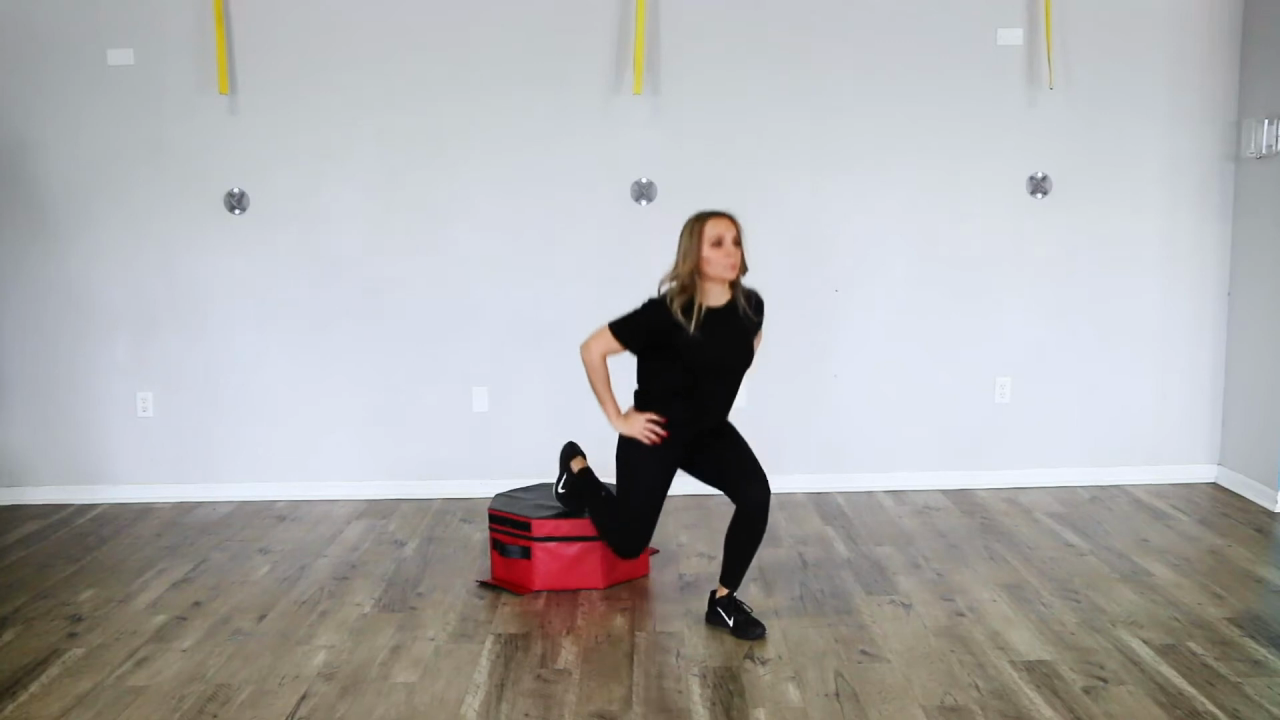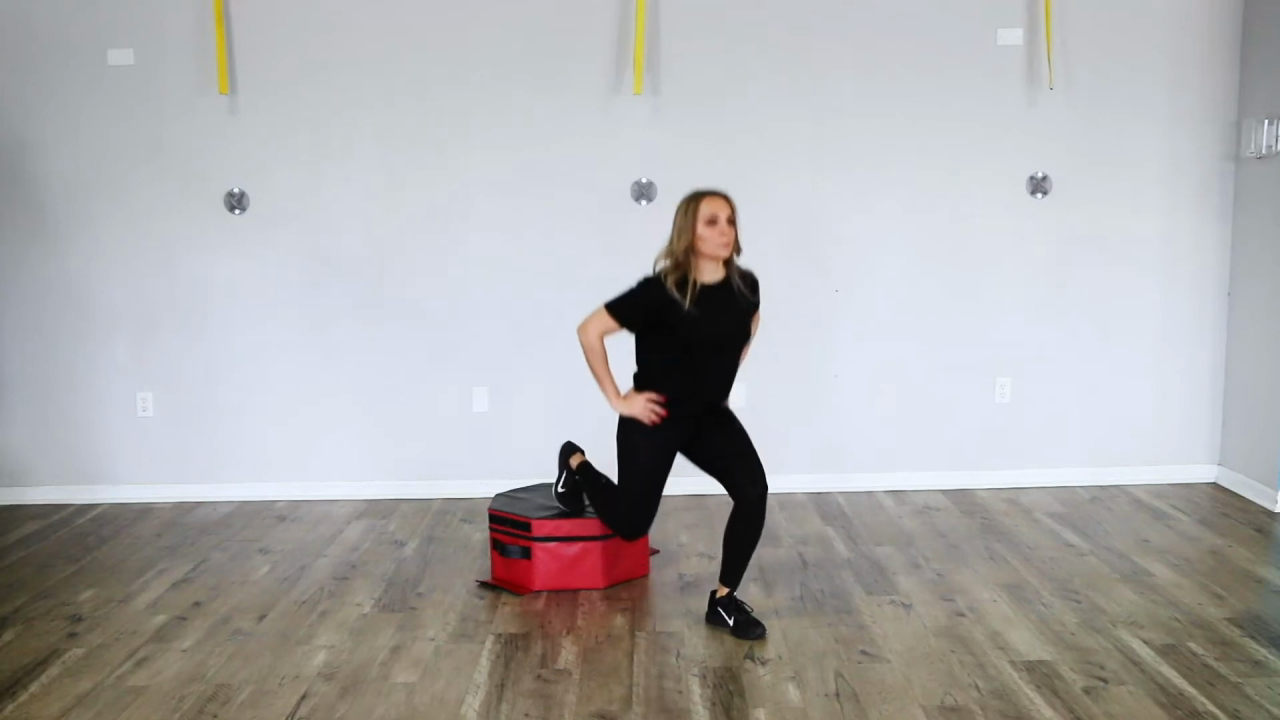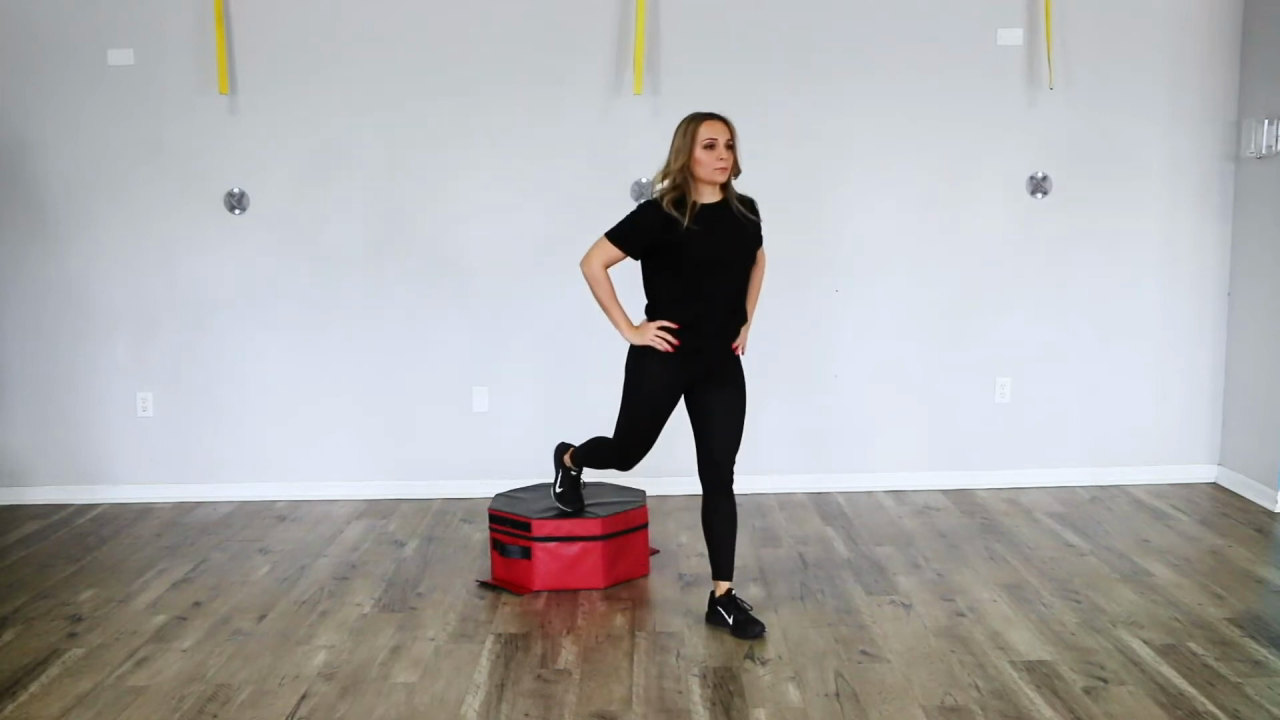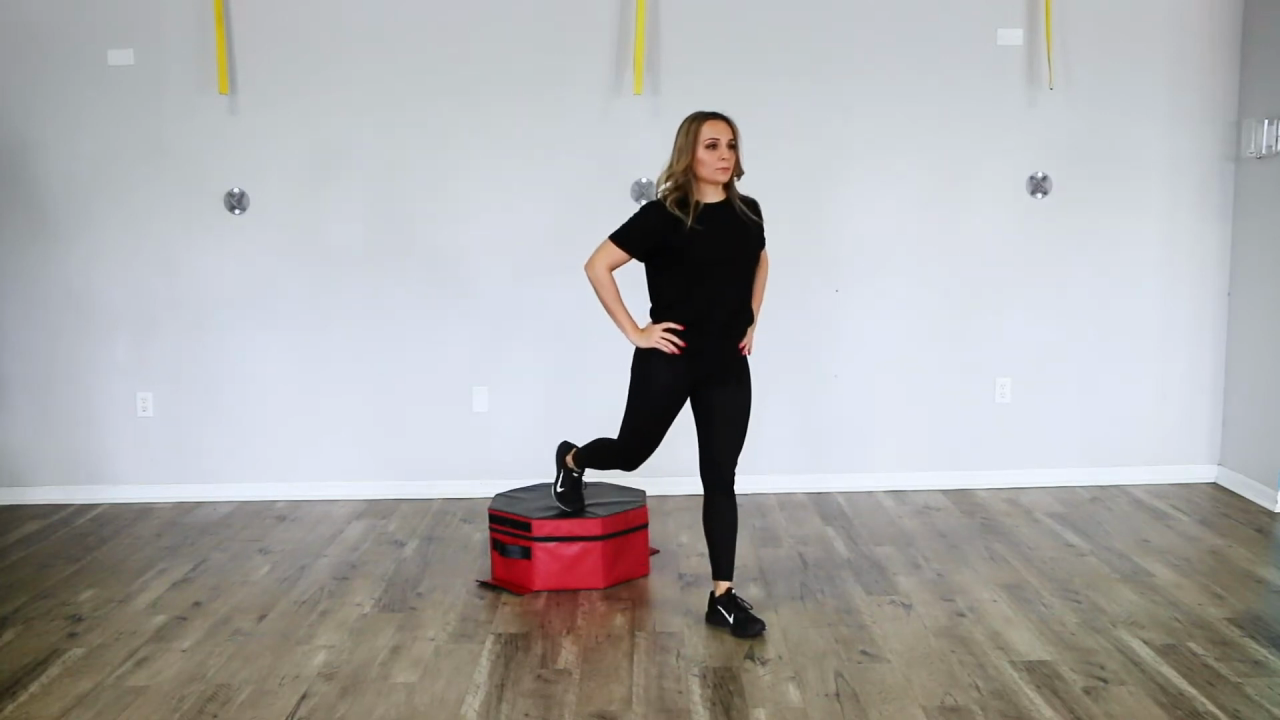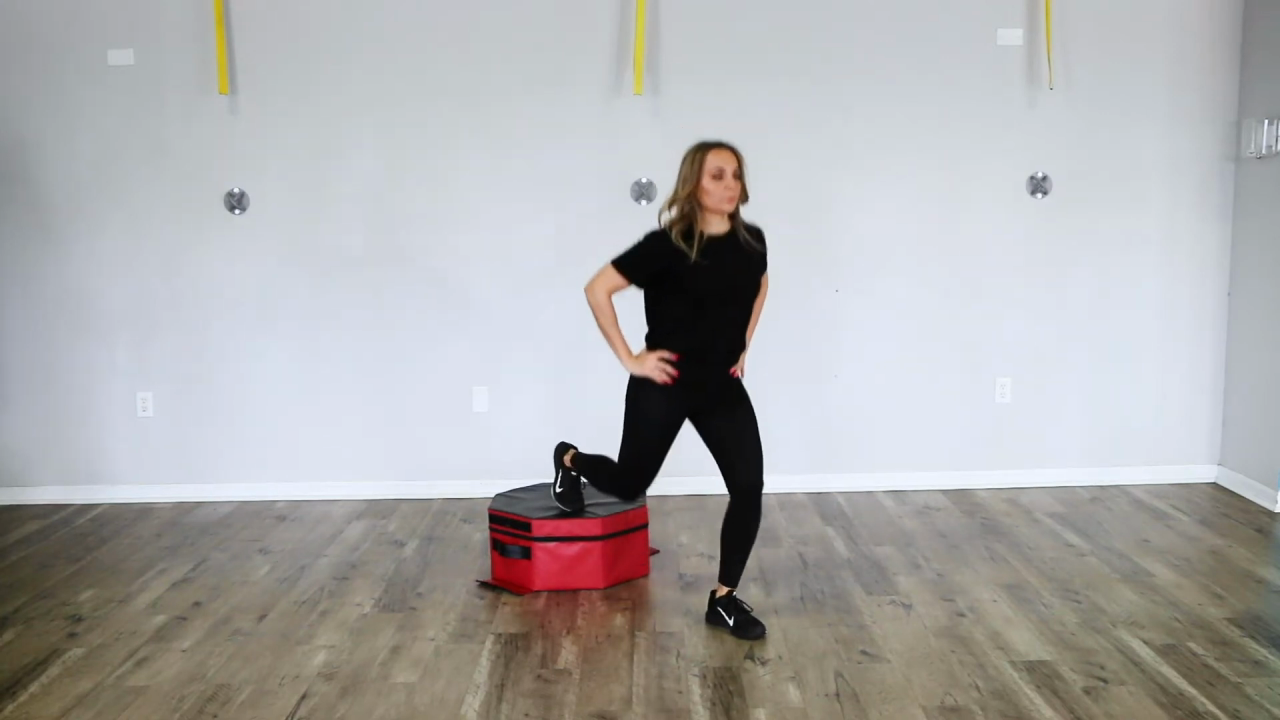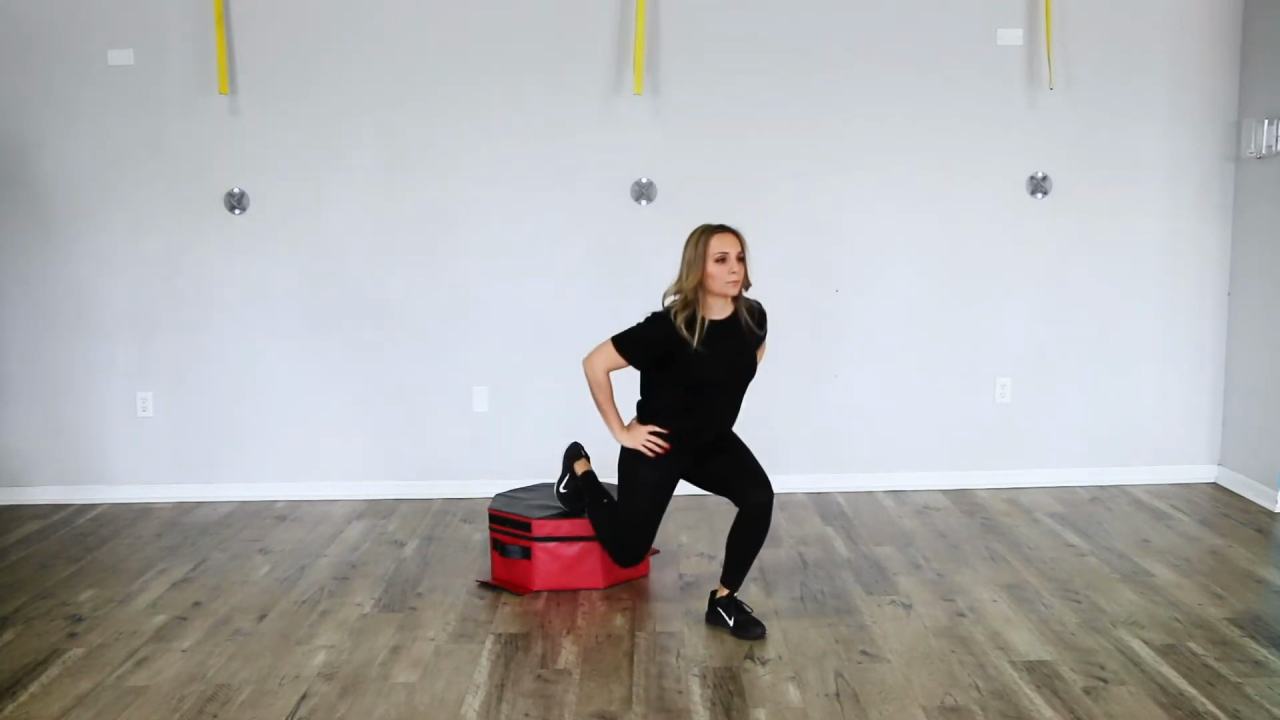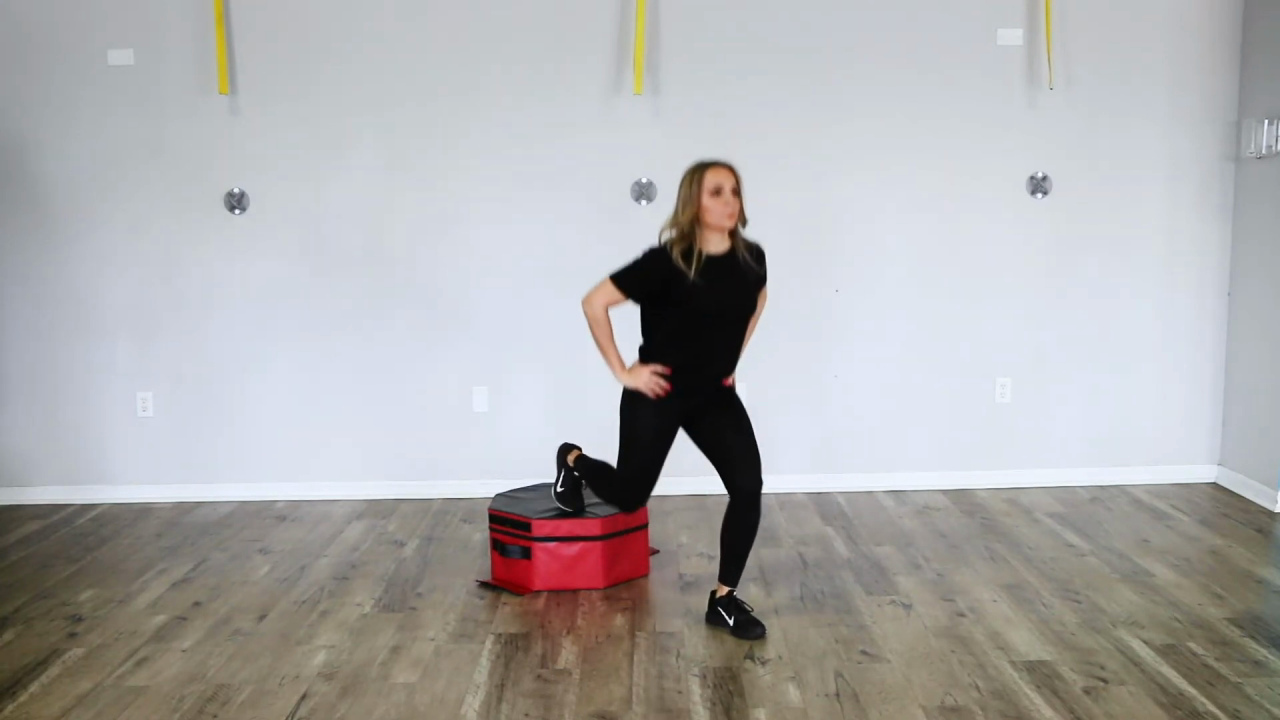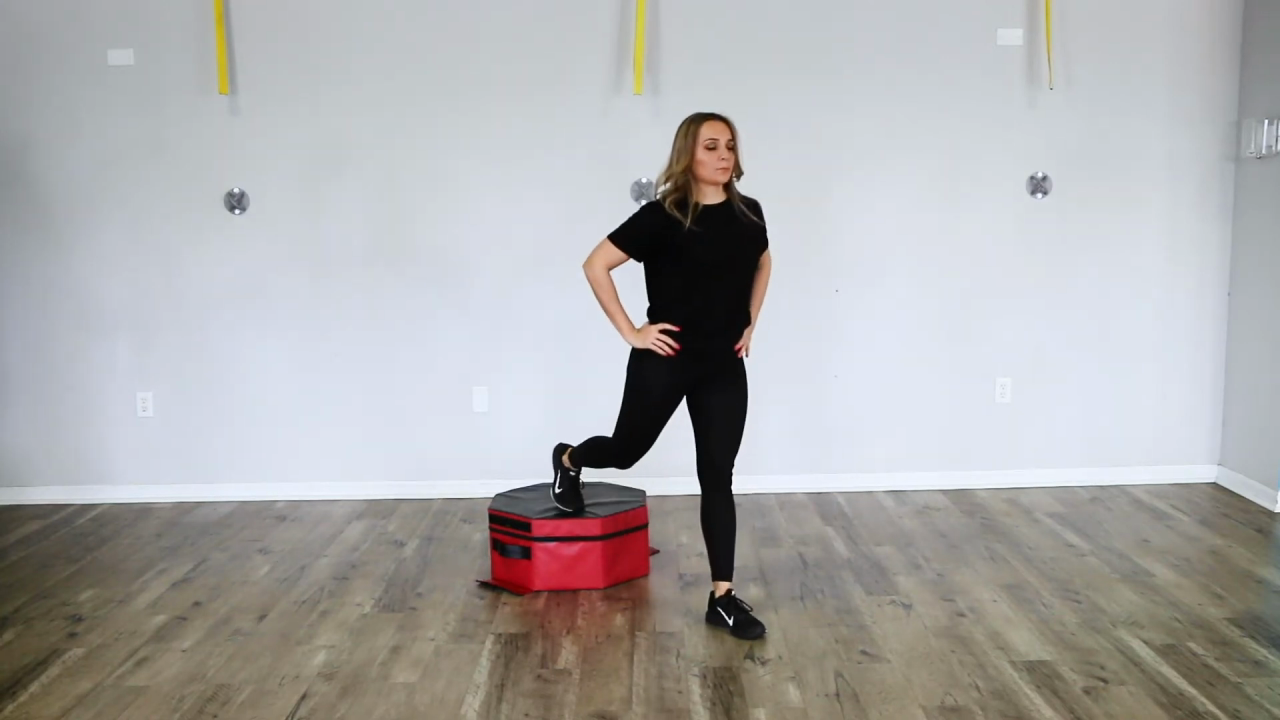
dt=0.4s
person 1, frame 1
left shoulder: (750, 305)
right shoulder: (666, 313)
right elbow: (593, 350)
right wrist: (617, 418)
left hip: (710, 433)
right hip: (655, 437)
left knee: (756, 496)
right knee: (628, 542)
left ankle: (724, 600)
right ankle: (576, 468)
person 1, frame 2
left shoulder: (745, 287)
right shoulder: (661, 291)
right elbow: (590, 330)
left wrist: (718, 378)
right wrist: (617, 398)
left hip: (710, 415)
right hip: (655, 419)
left knee: (753, 491)
right knee: (630, 524)
left ankle: (724, 599)
right ankle: (575, 463)
person 1, frame 3
left shoulder: (745, 212)
right shoulder: (660, 214)
right elbow: (593, 263)
left wrist: (745, 322)
right wrist: (628, 330)
left hip: (721, 362)
right hip: (663, 358)
left knee: (719, 477)
right knee: (627, 452)
left ankle: (723, 597)
right ankle: (568, 461)
person 1, frame 4
left shoulder: (747, 212)
right shoulder: (664, 215)
right elbow: (597, 266)
left wrist: (752, 322)
right wrist: (634, 332)
left hip: (727, 364)
right hip: (669, 360)
left knee: (720, 478)
right knee: (632, 452)
left ankle: (723, 597)
right ankle: (571, 461)
person 1, frame 5
left shoulder: (751, 241)
right shoulder: (667, 245)
right elbow: (597, 289)
right wrist: (629, 359)
left hip: (722, 387)
right hip: (666, 387)
left knee: (749, 487)
right knee: (630, 483)
left ankle: (724, 598)
right ankle: (569, 462)
person 1, frame 6
left shoulder: (753, 317)
right shoulder: (669, 328)
right elbow: (595, 364)
right wrist: (620, 430)
left hip: (713, 443)
right hip: (658, 447)
left knee: (759, 499)
right knee: (628, 551)
left ankle: (724, 599)
right ankle: (580, 467)
person 1, frame 7
left shoulder: (751, 259)
right shoulder: (666, 263)
right elbow: (595, 303)
left wrist: (730, 358)
right wrist: (622, 370)
left hip: (714, 395)
right hip: (658, 396)
left knee: (748, 485)
right knee: (629, 496)
left ankle: (724, 599)
right ankle: (573, 462)
person 1, frame 8
left shoulder: (748, 213)
right shoulder: (663, 216)
left elbow: (762, 265)
right elbow: (596, 265)
left wrist: (750, 324)
right wrist: (630, 332)
left hip: (723, 365)
right hip: (665, 360)
left knee: (718, 478)
right knee: (626, 451)
left ankle: (722, 597)
right ankle: (567, 462)
